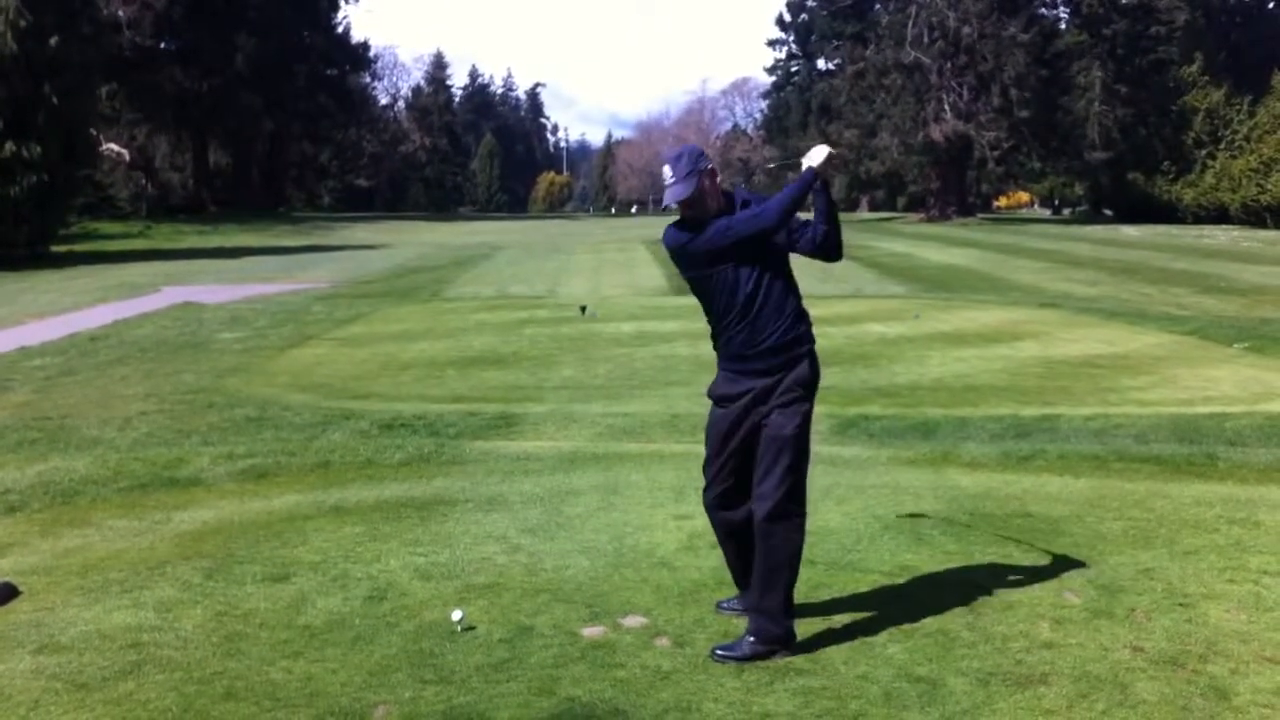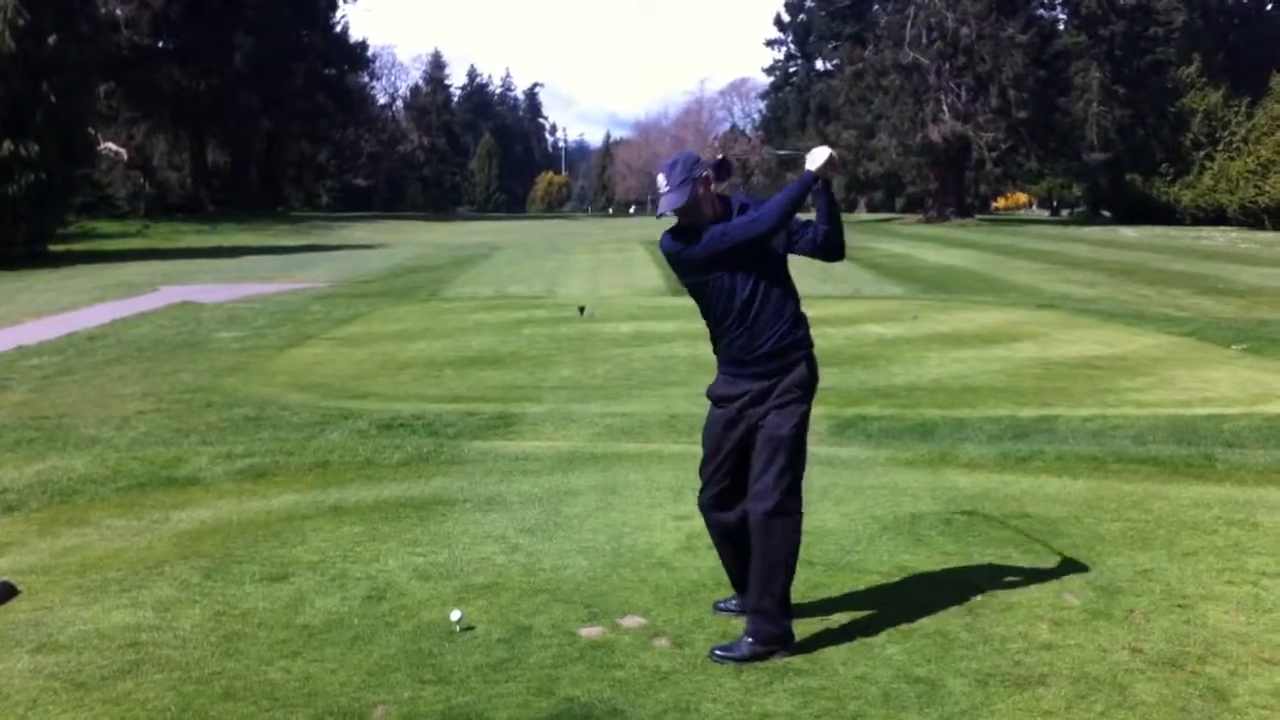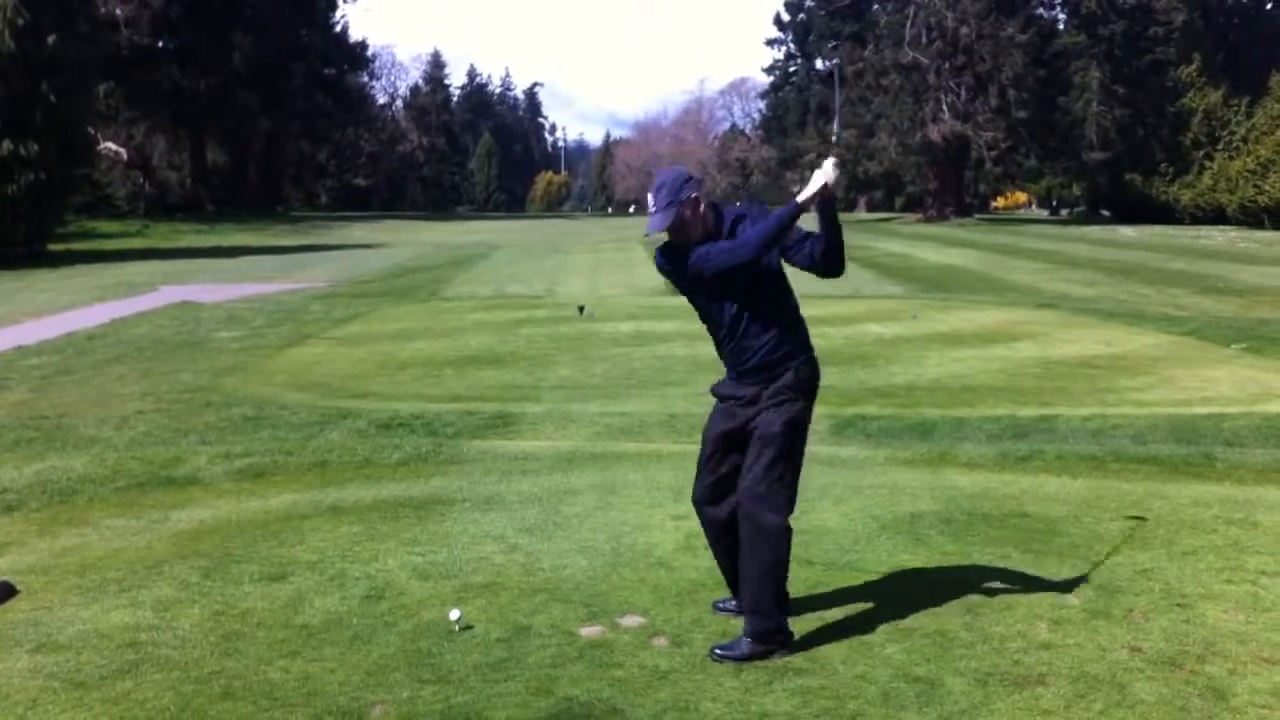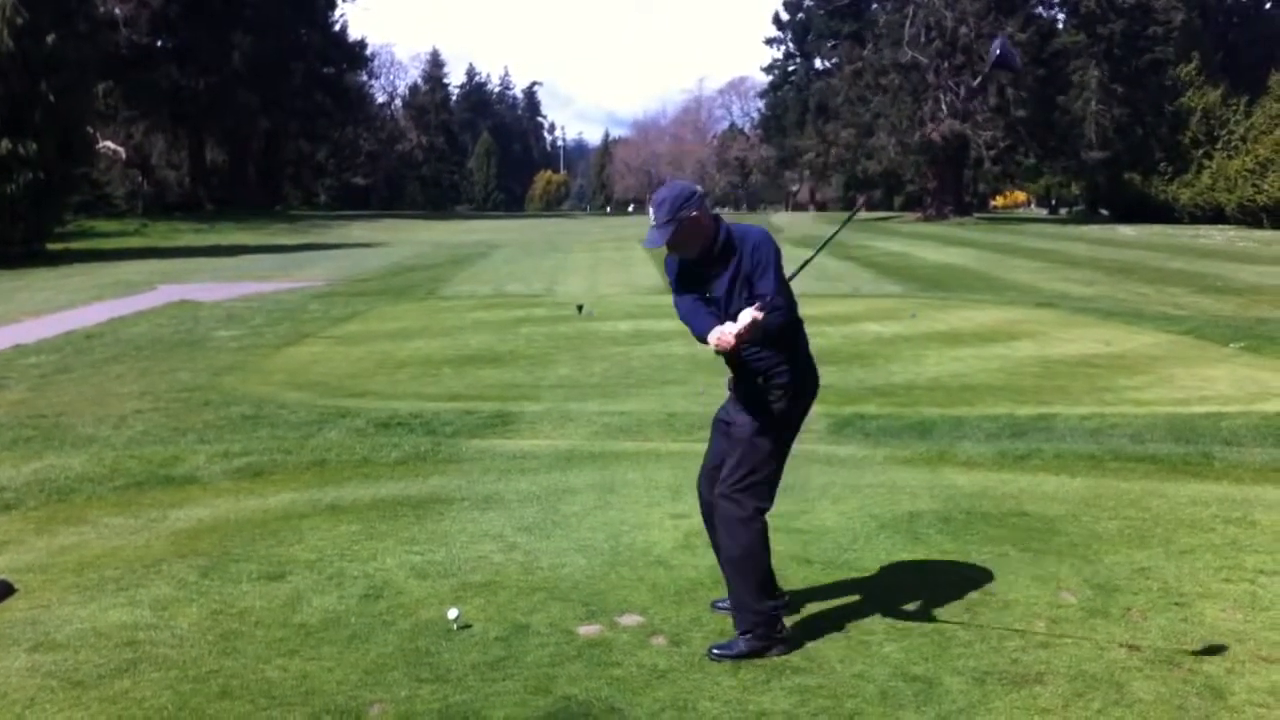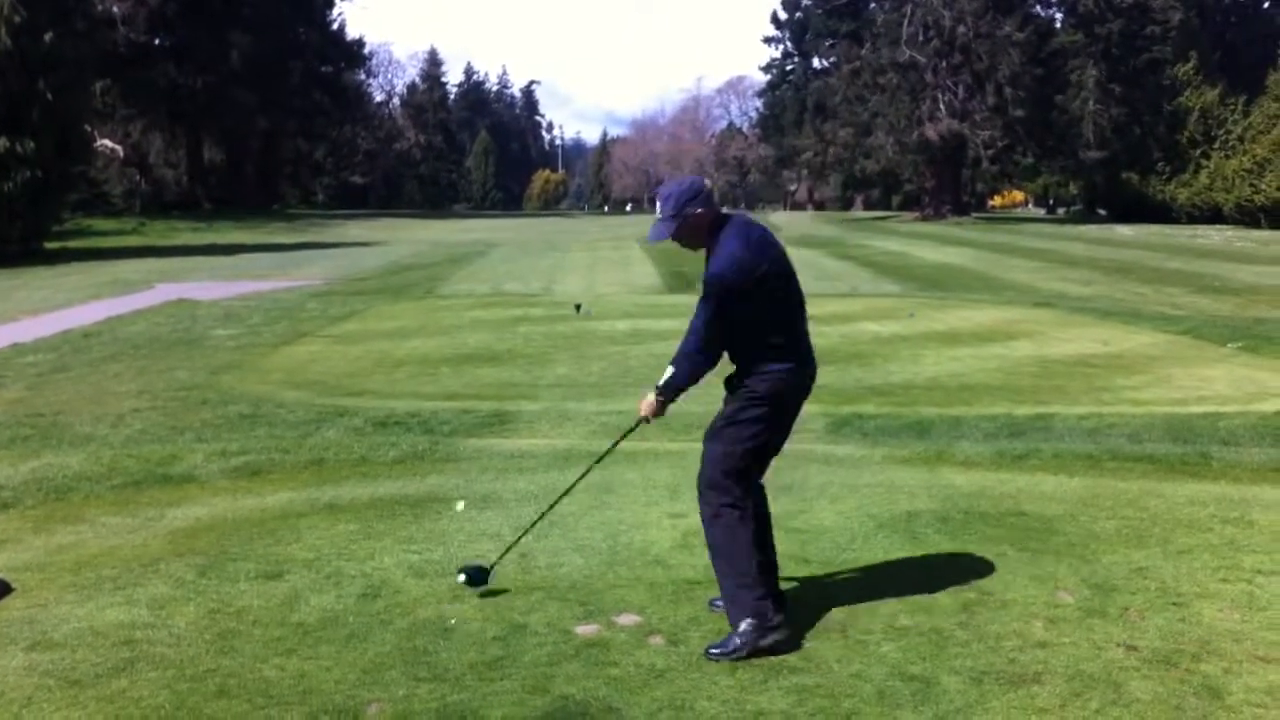
dt=0.1s
person 1, frame 1
left shoulder: (756, 206)
right shoulder: (680, 238)
left elbow: (828, 248)
right elbow: (765, 224)
left wrist: (820, 184)
right wrist: (808, 174)
left hip: (790, 376)
right hip: (735, 381)
left knee: (775, 503)
right knee: (723, 497)
left ankle: (771, 629)
right ankle: (755, 592)
person 1, frame 2
left shoulder: (755, 210)
right shoulder: (677, 243)
left elbow: (830, 249)
right elbow: (757, 232)
left wrist: (823, 186)
right wrist: (807, 177)
left hip: (787, 380)
right hip: (734, 385)
left knee: (770, 502)
right knee: (718, 498)
left ankle: (769, 629)
right ankle: (754, 592)
person 1, frame 3
left shoulder: (752, 220)
right shoulder: (671, 258)
left elbow: (829, 264)
right elbow: (744, 253)
left wrist: (823, 202)
right wrist: (799, 203)
left hip: (786, 381)
right hip: (740, 385)
left knee: (761, 499)
right knee: (712, 495)
left ankle: (765, 627)
right ankle: (752, 592)
person 1, frame 4
left shoulder: (752, 243)
right shoulder: (678, 265)
left elbow: (778, 312)
right elbow: (697, 316)
left wrist: (745, 325)
right wrist: (720, 331)
left hip: (781, 384)
right hip: (751, 385)
left knee: (735, 495)
right knee: (715, 487)
left ankle: (761, 626)
right ankle: (758, 595)
person 1, frame 5
left shoulder: (731, 258)
right shoulder: (742, 234)
left elbow: (706, 339)
right elbow: (714, 330)
left wrist: (665, 392)
right wrist: (674, 373)
left hip: (770, 379)
right hip: (776, 373)
left knee: (720, 489)
right knee: (737, 482)
left ankle: (756, 618)
right ankle: (760, 591)
